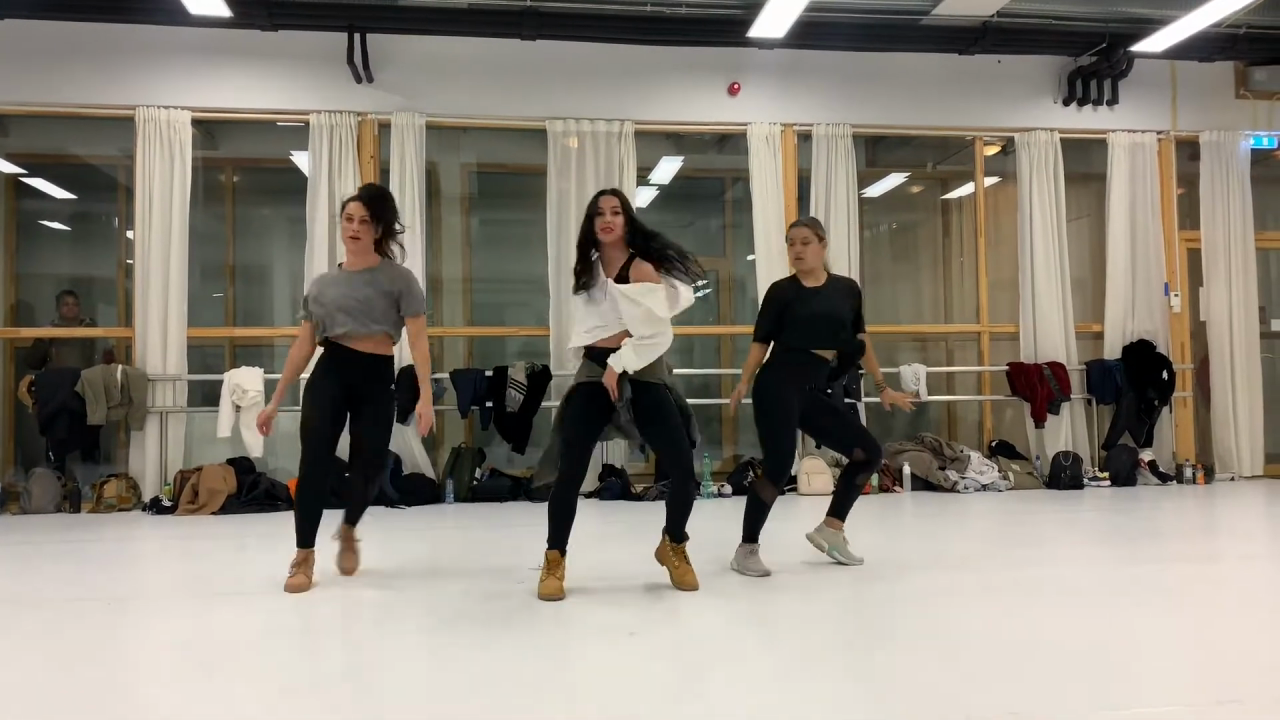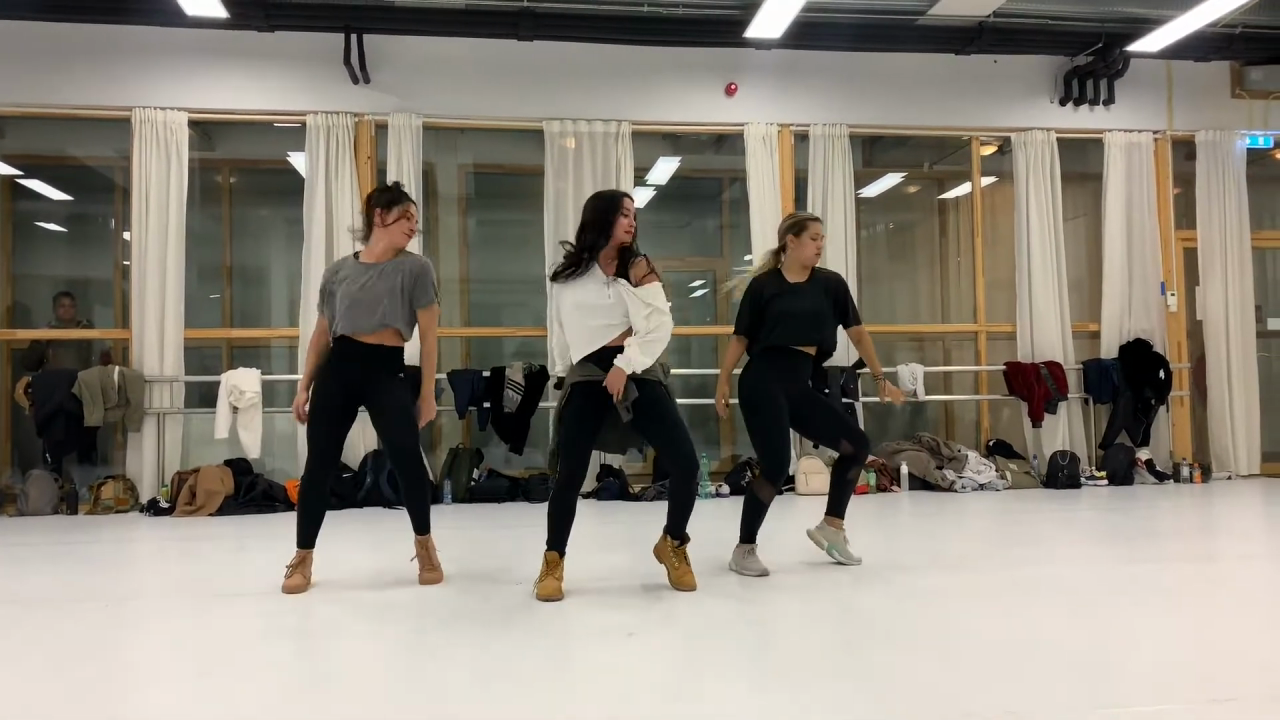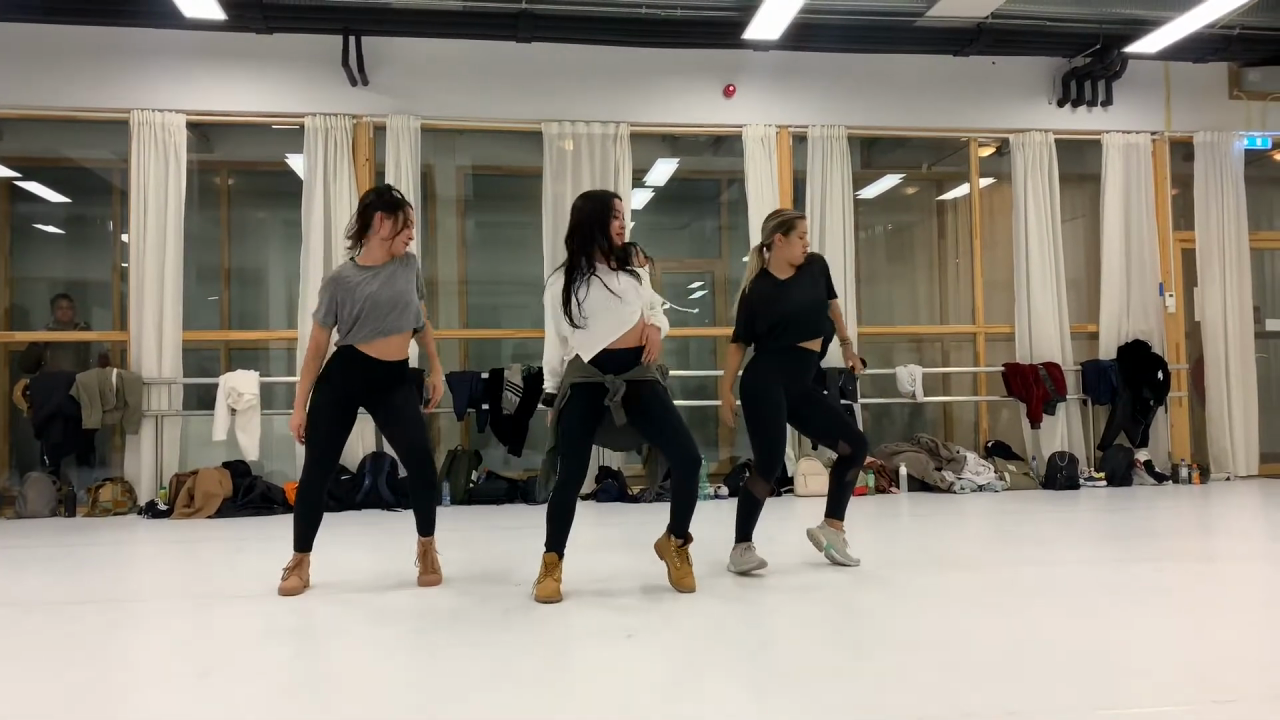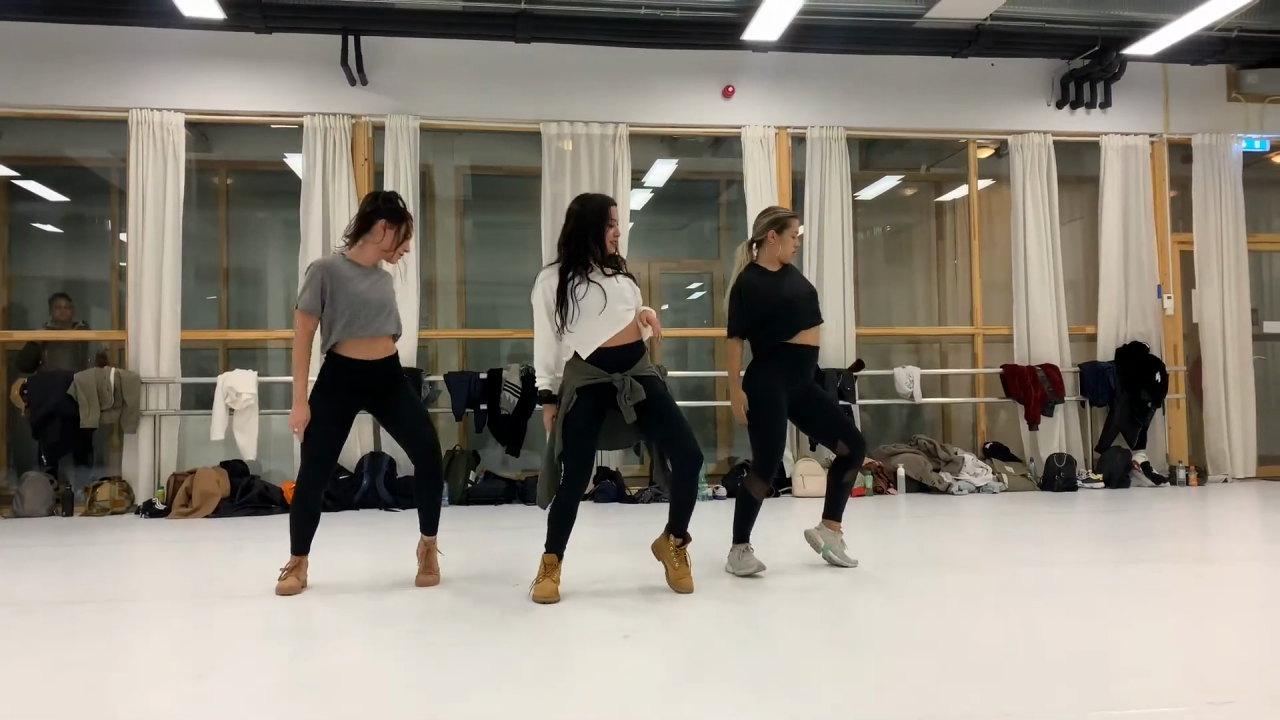
dt=0.4s
person 1, frame 1
left shoulder: (645, 268)
right shoulder: (585, 269)
left elbow: (657, 332)
left wrist: (619, 365)
left hip: (642, 373)
right hip: (592, 374)
left knee: (682, 468)
right knee: (569, 471)
left ankle: (673, 546)
right ankle: (554, 562)
person 1, frame 2
left shoulder: (638, 266)
right shoulder: (568, 274)
left elbow: (658, 328)
right elbow: (561, 332)
left wrist: (626, 366)
right wrist: (563, 379)
left hip: (638, 372)
right hip: (587, 376)
left knee: (685, 463)
right knee: (570, 474)
left ankle: (672, 545)
right ankle: (553, 562)
person 1, frame 3
left shoulder: (631, 260)
right shoulder: (563, 279)
left elbow: (651, 303)
right elbow: (555, 341)
left wrist: (656, 325)
right wrist: (551, 396)
left hip: (638, 373)
right hip: (586, 379)
left knee: (687, 459)
right knee: (570, 475)
left ankle: (675, 544)
right ankle: (552, 564)
person 1, frame 4
left shoulder: (617, 268)
right shoulder: (553, 279)
right elbow: (546, 341)
left wrist: (646, 315)
right wrist: (548, 395)
left hip: (638, 371)
right hip: (587, 377)
left knee: (689, 455)
right knee: (575, 477)
left ankle: (673, 543)
right ankle: (551, 564)
person 2, frame 1
left shoulder: (400, 278)
right shoulder: (323, 284)
left elbow: (418, 338)
right elbow: (303, 346)
left wrist: (425, 396)
right wrist: (275, 401)
left hip: (377, 377)
right hip: (331, 372)
left knee: (369, 466)
right knee: (315, 464)
left ankle: (348, 532)
right ankle: (304, 557)
person 2, frame 2
left shoulder: (416, 268)
right shoulder: (338, 271)
left elbow: (428, 333)
right elbow: (323, 332)
left wrist: (427, 392)
right wrist: (304, 387)
left hip: (387, 370)
right hip: (339, 367)
left knee: (408, 458)
right knee: (319, 464)
left ankle: (424, 547)
right ankle: (303, 559)
person 2, frame 3
left shoulder: (409, 265)
right shoulder: (340, 279)
left elbow: (421, 323)
right elbow: (317, 343)
left wrist: (436, 369)
right wrist: (300, 405)
left hip: (395, 380)
right hip: (343, 376)
left knee: (421, 460)
right knee: (317, 469)
left ankle: (426, 548)
right ankle: (299, 563)
person 2, frame 4
left shoulder: (384, 278)
right shoulder: (326, 270)
right elbow: (303, 335)
right wrist: (300, 399)
left hip: (388, 377)
right hip: (339, 379)
left knee: (429, 455)
right knee: (313, 473)
left ankle: (428, 547)
right ankle: (297, 564)
person 3, frame 1
left shoulder: (847, 289)
right shoulder: (781, 291)
left elbow: (860, 342)
right elbow: (762, 341)
left wrist: (882, 388)
right wrist: (744, 384)
left hip: (815, 389)
right hip: (777, 384)
left knee: (869, 453)
right knee: (779, 466)
left ankle: (830, 530)
right ankle: (747, 548)
person 3, frame 2
left shoulder: (830, 283)
right shoulder: (763, 285)
left elbow: (856, 331)
right elbow: (741, 336)
left wrist: (879, 378)
right wrist: (723, 381)
left hip: (799, 386)
right hip: (762, 382)
left knee: (856, 444)
right knee: (776, 466)
left ankle: (831, 527)
right ankle: (744, 549)
person 3, frame 3
left shoulder: (816, 266)
right shoulder: (757, 289)
left elbow: (831, 304)
right elbow: (739, 341)
left wrist: (847, 345)
right wrist: (725, 388)
left hip: (802, 383)
right hip: (765, 380)
left knee: (855, 445)
right knee: (770, 463)
left ankle: (831, 529)
right ankle: (741, 547)
person 3, frame 4
left shoulder: (789, 270)
right shoulder: (748, 281)
right elbow: (736, 337)
right wrist: (735, 386)
left hip: (803, 380)
right hip: (768, 379)
left knee: (853, 446)
right knee: (767, 462)
left ankle: (829, 530)
right ankle: (739, 548)
